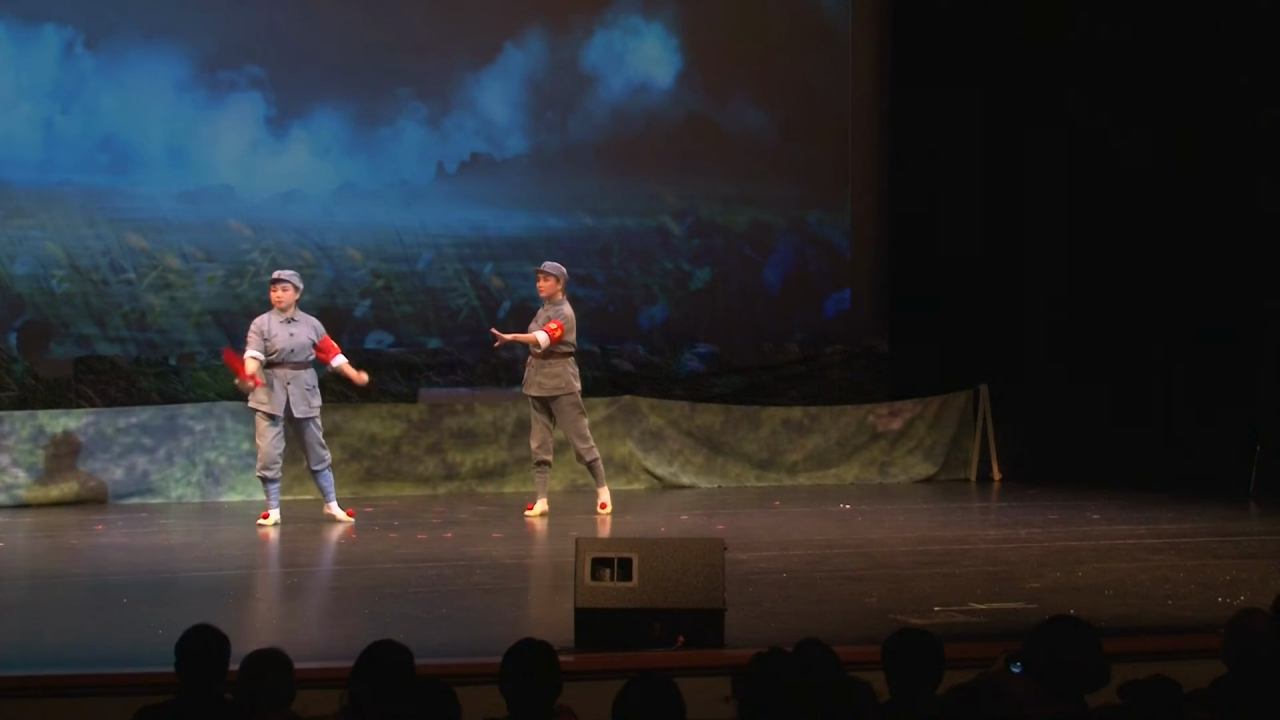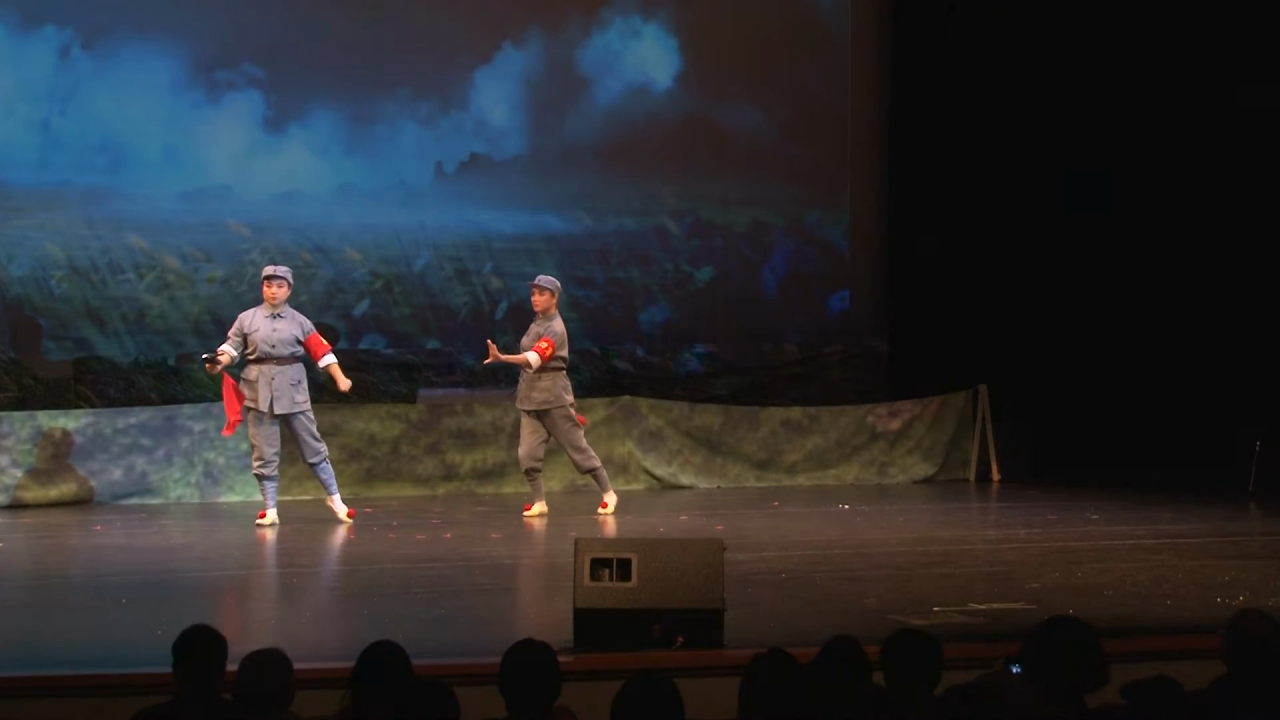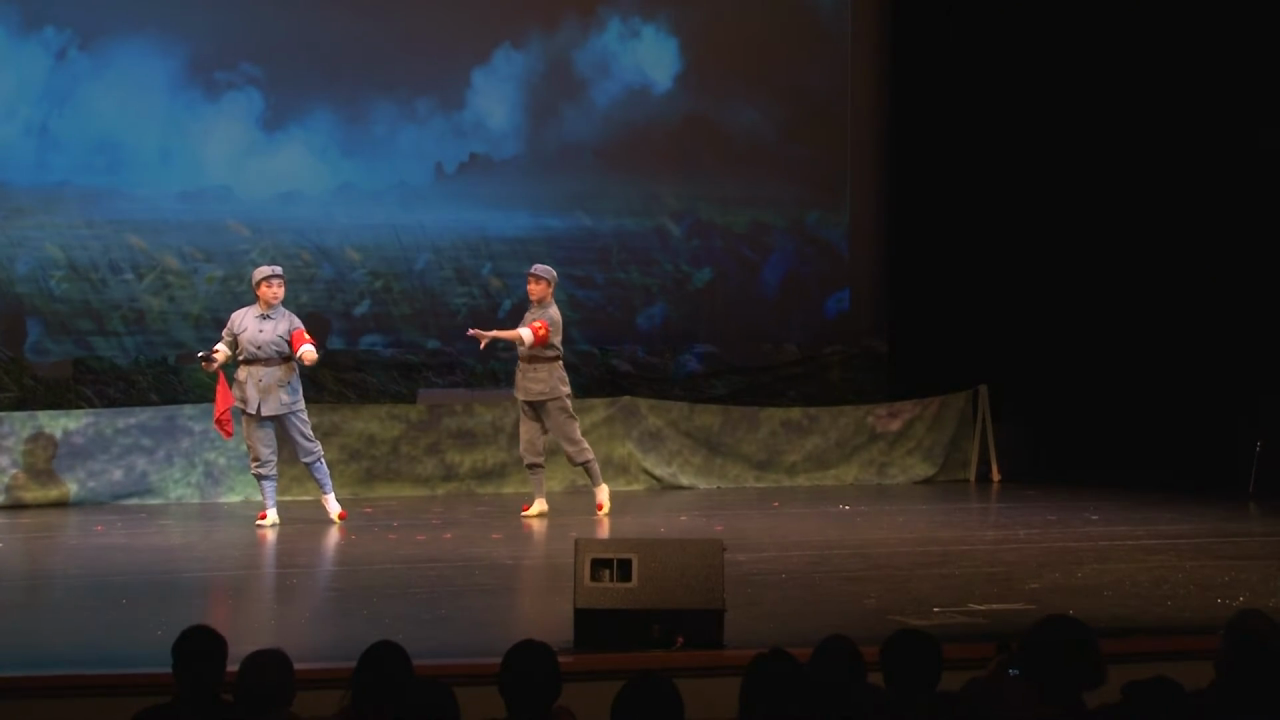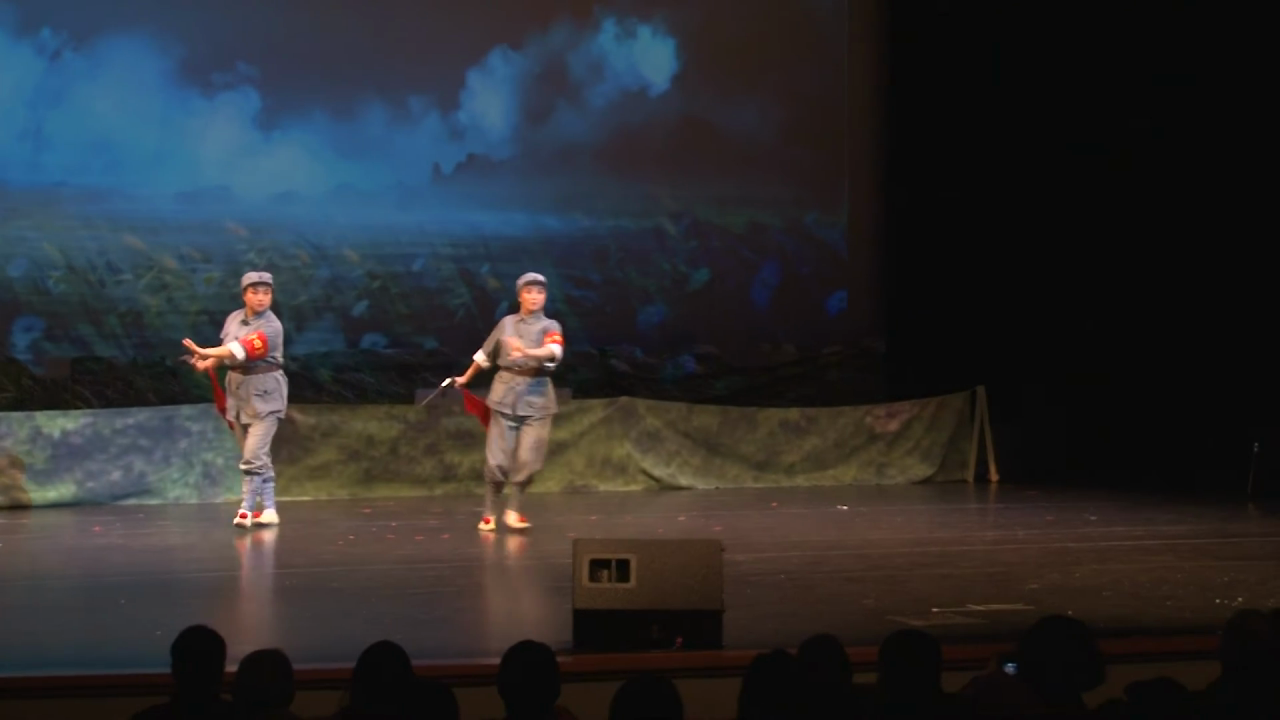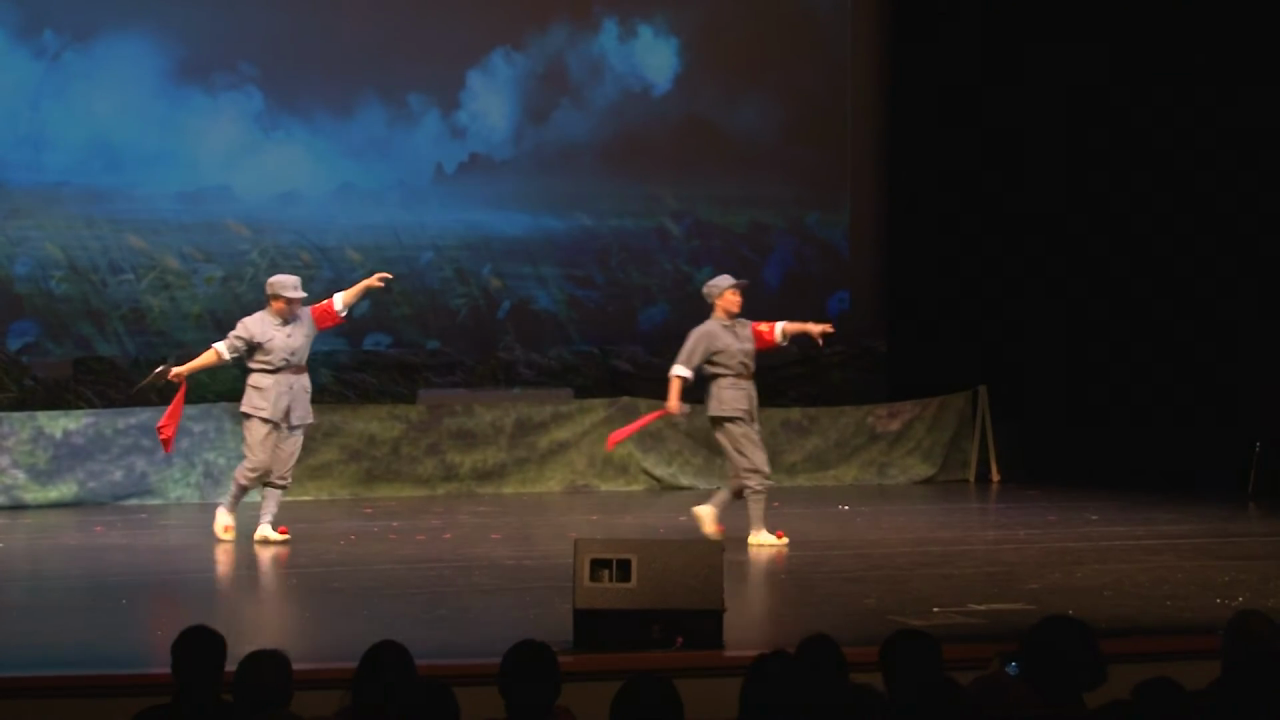
dt=1s
person 1, frame 1
left shoulder: (311, 324)
right shoulder: (262, 323)
left elbow: (330, 354)
right elbow: (253, 356)
left wrist: (354, 375)
right wrist: (248, 376)
left hip: (304, 392)
right hip: (271, 393)
left knee: (317, 451)
right knee: (268, 452)
left ankle: (331, 504)
right ankle: (272, 510)
person 1, frame 2
left shoulder: (299, 321)
right shoulder: (247, 319)
left elbow: (321, 351)
right elbow: (232, 349)
left wrist: (340, 378)
right wrist: (218, 363)
left hip: (292, 388)
right hip: (259, 389)
left knee: (312, 445)
right knee: (264, 451)
left ankle: (334, 497)
right ankle: (270, 510)
person 1, frame 3
left shoulder: (290, 320)
right shoulder: (239, 317)
left elbow: (304, 345)
right elbow: (226, 346)
left wrist: (309, 356)
right wrist: (214, 362)
left hip: (284, 387)
right hip: (251, 389)
left knee: (306, 444)
right knee: (261, 453)
left ankle: (329, 496)
right ankle: (270, 510)
person 1, frame 4
left shoulder: (271, 327)
right shoulder: (233, 319)
left elbow: (241, 350)
left wrist: (204, 353)
right wrist: (208, 363)
left hip: (266, 393)
right hip: (239, 390)
left knee: (254, 455)
right knee: (253, 457)
left ankle: (246, 509)
right ankle: (269, 510)
person 1, frame 5
left shoulder: (306, 318)
right shoulder: (252, 325)
left elbow: (338, 303)
right elbow: (222, 351)
left wrist: (366, 284)
right wrist: (186, 369)
left hip: (297, 396)
right hip: (265, 397)
left knee: (283, 467)
right knee: (258, 461)
left ankle: (265, 526)
right ankle: (226, 510)
person 2, frame 1
left shoulder: (563, 312)
right shoulder: (544, 309)
left elbow: (544, 337)
left wrist: (512, 337)
right wrist: (533, 357)
left hip: (561, 379)
right hip: (538, 379)
left knee: (580, 437)
right knee: (539, 442)
left ankle: (602, 490)
right ankle: (542, 500)
person 2, frame 2
left shoulder: (554, 328)
right shoulder: (538, 323)
left elbow: (535, 358)
left wrist: (502, 358)
left hip: (552, 395)
right hip: (531, 395)
left knee: (577, 447)
right knee: (527, 454)
left ankle: (608, 493)
right ankle: (539, 502)
person 2, frame 3
left shoulder: (550, 316)
right shoulder: (533, 311)
left elbow: (527, 336)
left wrist: (491, 334)
left hip: (549, 385)
right hip: (527, 385)
left knee: (570, 439)
right knee: (530, 446)
left ankle: (599, 487)
right ankle: (539, 500)
person 2, frame 4
left shoulder: (550, 327)
right shoulder: (506, 323)
left elbow: (554, 352)
right elbow: (486, 352)
left wrist: (526, 352)
right wrist: (466, 377)
left hip: (537, 396)
right hip: (506, 393)
left knee: (529, 462)
right knee: (497, 460)
left ankle: (513, 510)
right ankle: (489, 514)
person 2, frame 5
left shoulder: (743, 327)
right shoulder: (706, 332)
left elbow: (777, 330)
right elbow: (683, 365)
left wrist: (807, 328)
right wrist: (674, 398)
left hip: (746, 400)
right hip: (727, 403)
left knee: (747, 470)
right knee: (756, 468)
left ankle: (709, 509)
right ankle: (757, 531)
